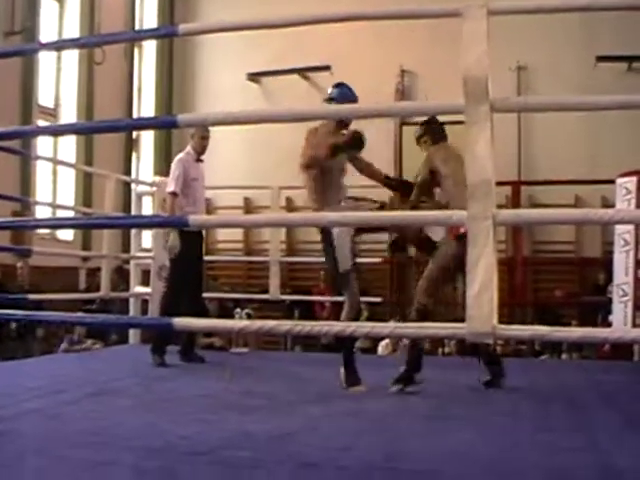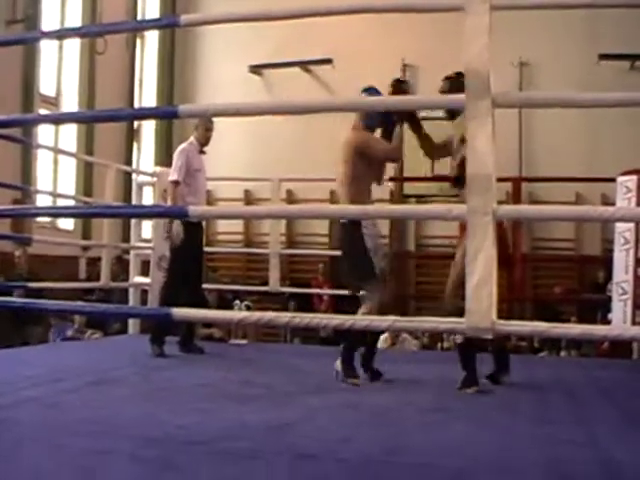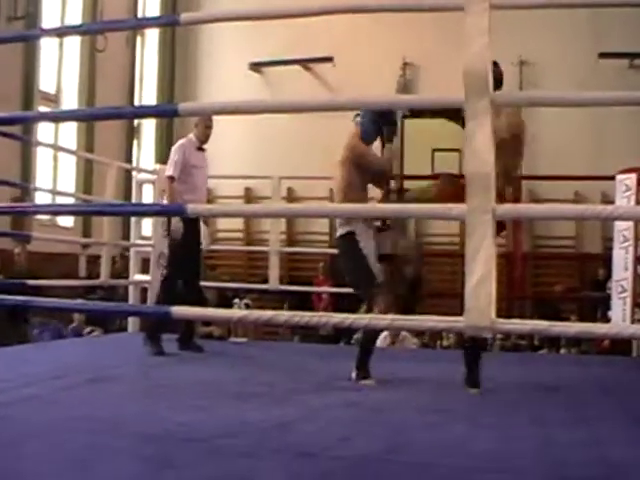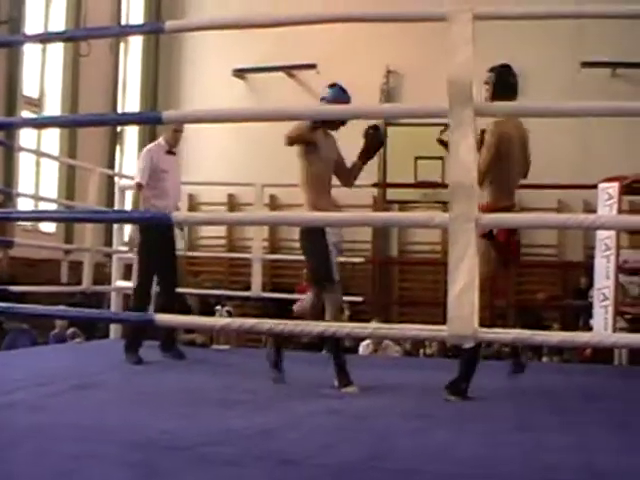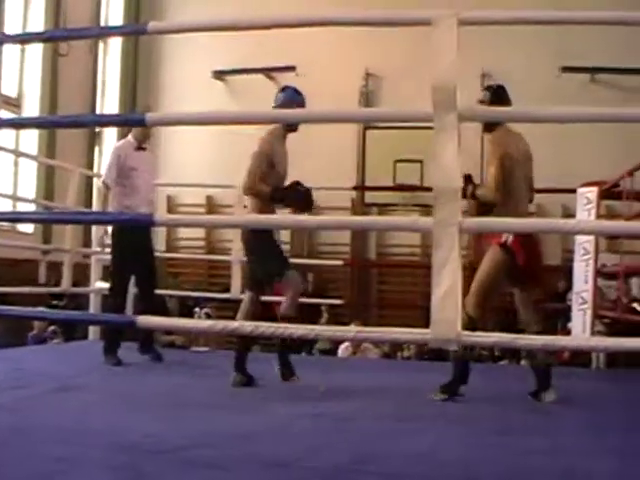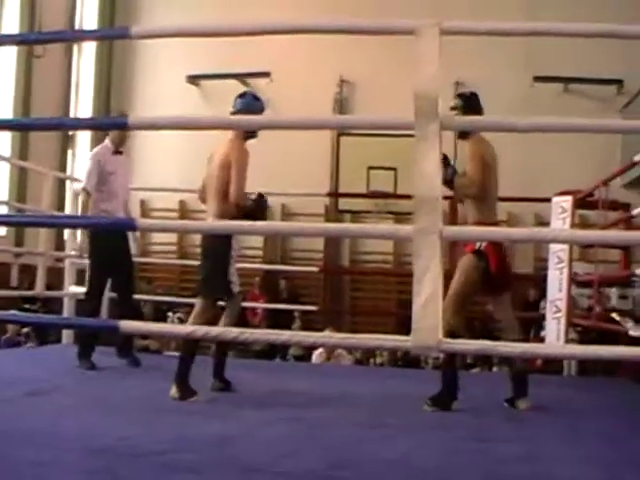
dt=0.3s
person 1, frame 1
left shoulder: (433, 153)
right shoulder: (455, 156)
left elbow: (417, 197)
left hip: (464, 228)
left knee: (424, 291)
left ankle: (411, 366)
right ankle: (495, 369)
person 1, frame 2
left shoulder: (466, 125)
right shoulder: (459, 127)
right elbow: (434, 150)
left knee: (454, 294)
left ankle: (471, 371)
right ankle: (500, 365)
person 1, frame 3
left shoulder: (510, 115)
right shoulder: (496, 114)
left elbow: (496, 142)
left wrist: (464, 119)
left hip: (496, 201)
left ankle: (472, 370)
person 1, frame 4
left shoulder: (498, 127)
right shoulder: (519, 128)
left elbow: (477, 176)
left hip: (494, 217)
right hip: (504, 213)
left ankle: (463, 381)
person 1, frame 5
left shoulder: (497, 141)
right shoulder: (521, 142)
left elbow: (495, 194)
left wrist: (472, 189)
right wrist: (485, 201)
left hip: (509, 233)
right hip: (524, 232)
left knee: (474, 303)
right knee: (528, 312)
left ankle: (458, 379)
right ankle: (544, 385)
person 1, frame 6
left shoulder: (475, 146)
right shoulder: (483, 146)
left elbow: (475, 189)
left wrist: (448, 172)
right wrist: (451, 178)
left hip: (482, 239)
right hip: (491, 237)
left knee: (451, 310)
right knee: (505, 317)
left ankle: (448, 391)
right ankle: (520, 392)
person 2, frame 1
left shoulder: (339, 140)
right shoulder: (315, 135)
left elbow: (364, 166)
right elbow: (306, 164)
left wrist: (393, 182)
right wrist: (335, 146)
left hip: (345, 212)
right knee: (352, 297)
right ankle: (349, 370)
person 2, frame 2
left shoulder: (362, 139)
right shoulder: (360, 138)
left elbow: (377, 175)
right elbow: (395, 155)
right wrist: (398, 122)
left hip: (366, 221)
right hip: (354, 225)
left knee: (383, 293)
right knee: (375, 294)
left ankle: (367, 361)
right ankle: (346, 360)
person 2, frame 3
left shoulder: (362, 151)
right shoulder: (355, 148)
left elbow: (384, 183)
right elbow: (388, 170)
left wrist: (385, 140)
right wrist: (388, 139)
left hip: (363, 229)
right hip: (352, 234)
right knee: (381, 301)
right ankle: (361, 367)
person 2, frame 4
left shoulder: (330, 141)
right shoulder: (312, 135)
left elbow: (348, 179)
right elbow: (289, 138)
left wrist: (366, 154)
right wrist: (318, 120)
left hip: (328, 222)
right hip: (317, 224)
left knee: (318, 294)
right knee: (333, 296)
left ankle: (280, 345)
right ankle: (340, 372)
person 2, frame 5
left shoulder: (280, 144)
right shoulder: (269, 142)
right elbow: (248, 185)
left wrist: (291, 195)
right wrist: (281, 198)
left hip: (261, 227)
right hip: (258, 227)
left knee: (253, 297)
right knee: (294, 285)
left ankle: (240, 369)
right ankle: (284, 362)
person 2, frame 6
left shoulder: (223, 148)
right shoulder: (238, 149)
left elbow: (204, 194)
right elbow: (236, 198)
left wrist: (246, 206)
right wrist: (254, 206)
left hip: (215, 231)
right hip: (220, 234)
left knee: (234, 302)
right knee: (206, 307)
left ankle: (218, 374)
right ankle: (180, 382)
person 3, frame 1
left shoulder: (199, 166)
right shoulder: (181, 161)
right elbow: (171, 197)
right wrist: (172, 233)
left hip: (196, 232)
right hip: (183, 232)
left knee: (194, 291)
right knee: (175, 289)
left ankle: (188, 348)
right ankle: (158, 348)
person 3, frame 2
left shoulder: (200, 156)
right shoulder: (184, 151)
right elbow: (173, 186)
right wrist: (175, 221)
left hip: (196, 223)
right hip: (184, 222)
left knee: (194, 282)
right knee: (175, 279)
left ankle: (187, 339)
right ankle: (157, 338)
person 3, frame 3
left shoulder: (203, 156)
right shoulder: (182, 147)
right elbow: (170, 181)
right wrist: (175, 216)
left hip: (193, 220)
right hip: (180, 218)
left knee: (192, 279)
right knee: (173, 275)
left ankle: (186, 337)
right ankle: (153, 335)
person 3, frame 4
left shoulder: (175, 159)
right shoulder: (151, 152)
right elbow: (138, 188)
right wrist: (135, 225)
left hip: (166, 226)
right hip: (151, 225)
left knee: (169, 284)
right knee: (144, 284)
left ankle: (168, 341)
right ankle: (131, 346)
person 3, frame 5
left shoulder: (149, 157)
right shoulder: (120, 150)
right elbow: (107, 187)
left hip: (143, 225)
right hip: (124, 222)
left knee: (148, 283)
right knee: (119, 285)
left ankle: (147, 342)
right ankle: (110, 348)
person 3, frame 6
left shoulder: (124, 160)
right shoulder: (98, 155)
right elbow: (87, 194)
right wrist: (84, 231)
left hip: (119, 229)
right hip: (101, 229)
left knee: (126, 287)
right knee: (95, 290)
left ankle: (125, 347)
right ankle: (85, 353)
